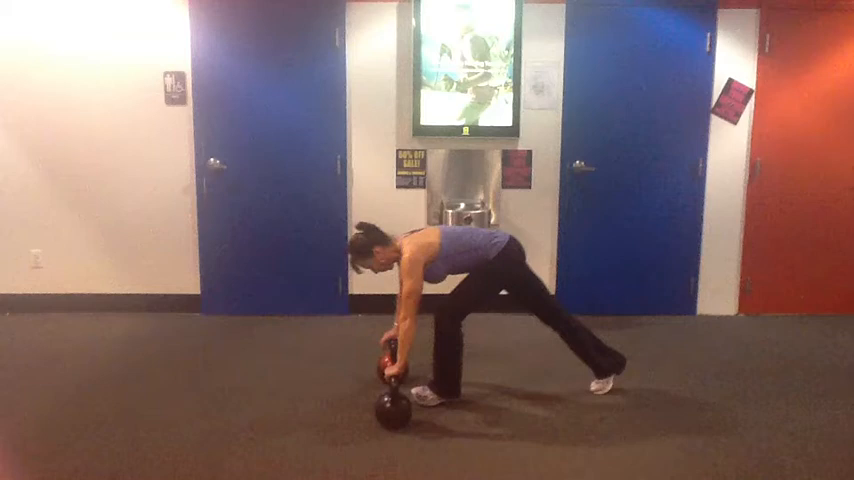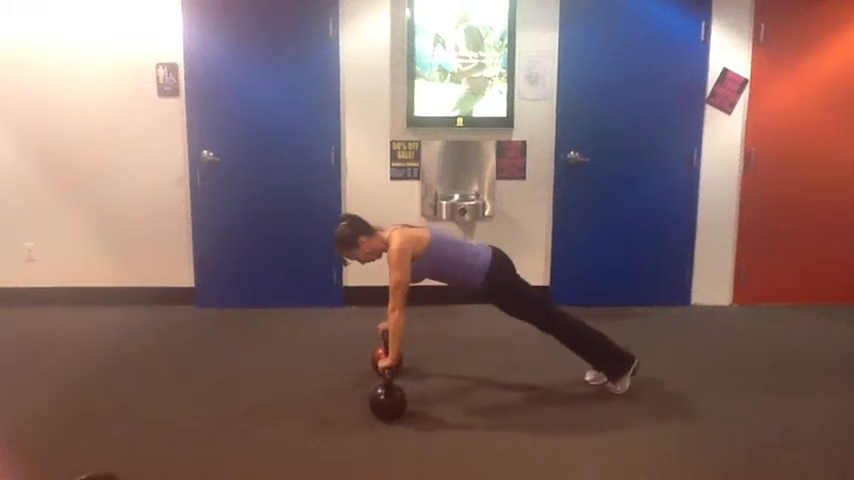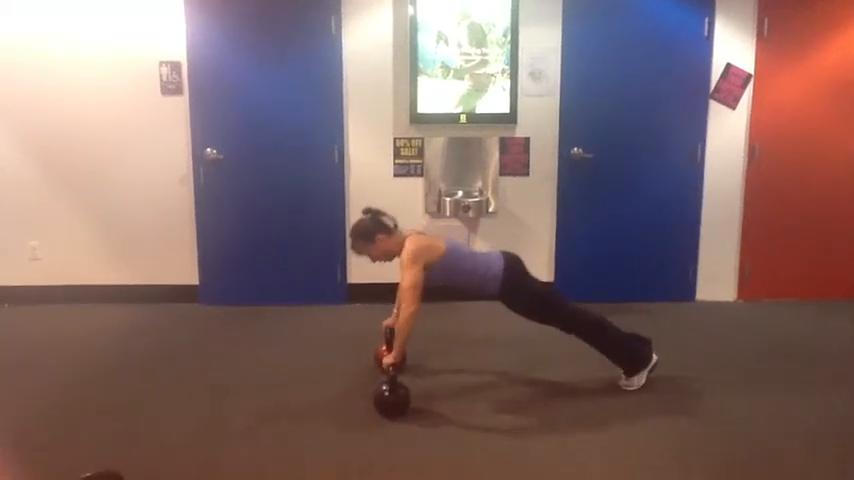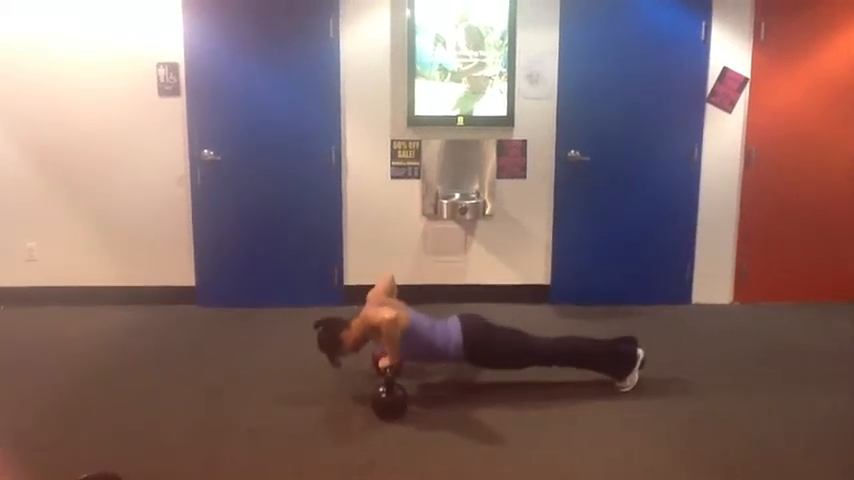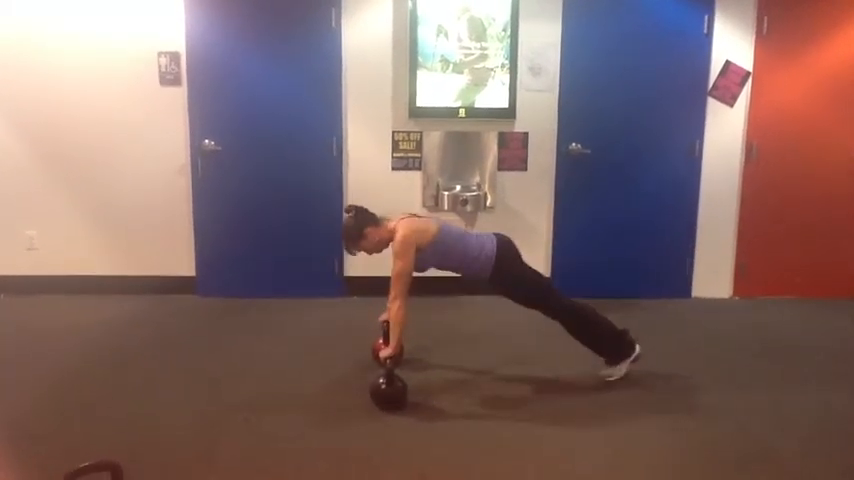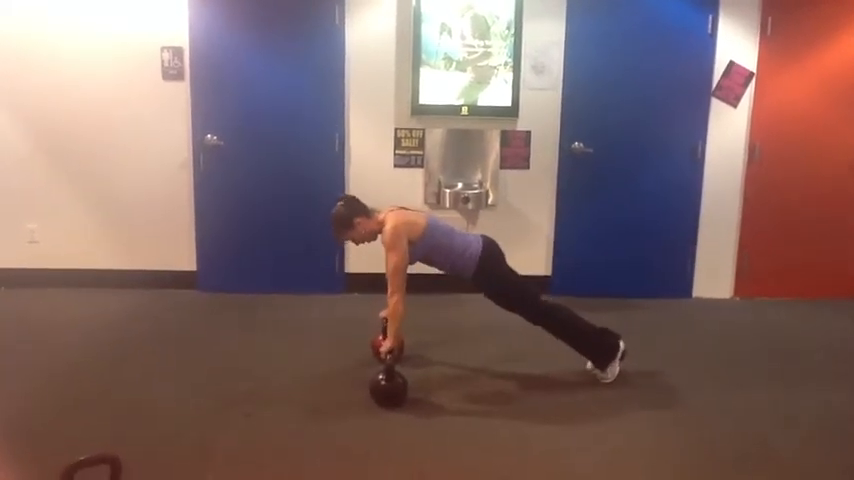
dt=0.7s
person 1, frame 1
left shoulder: (410, 254)
right shoulder: (402, 247)
left elbow: (409, 315)
right elbow: (405, 298)
left wrist: (399, 365)
right wrist: (397, 329)
left hip: (500, 256)
right hip: (505, 252)
left knee: (447, 317)
right knee: (551, 313)
left ankle: (444, 388)
right ankle: (608, 365)
person 1, frame 2
left shoulder: (398, 246)
right shoulder: (394, 237)
left elbow: (397, 306)
left wrist: (392, 357)
right wrist: (392, 323)
left hip: (490, 273)
right hip: (488, 264)
left knee: (547, 318)
right knee: (546, 314)
left ankle: (619, 364)
right ankle: (608, 360)
person 1, frame 3
left shoulder: (411, 252)
right shoulder: (409, 242)
left elbow: (410, 308)
right elbow: (411, 289)
left wrist: (396, 353)
right wrist: (395, 317)
left hip: (505, 277)
right hip: (501, 270)
left knee: (566, 317)
right knee: (565, 315)
left ankle: (638, 359)
right ankle: (636, 349)
person 1, frame 4
left shoulder: (368, 317)
right shoulder: (373, 303)
left elbow: (389, 317)
right elbow: (388, 278)
left wrist: (392, 357)
left hip: (469, 343)
right hip: (464, 330)
left knee: (541, 352)
right knee: (541, 348)
left ankle: (625, 358)
right ankle: (621, 349)
person 1, frame 5
left shoulder: (403, 237)
right shoulder: (401, 226)
left elbow: (399, 297)
left wrist: (393, 347)
right wrist: (392, 312)
left hip: (497, 261)
right hip: (493, 253)
left knee: (554, 304)
right knee: (552, 303)
left ankle: (622, 350)
right ankle: (618, 346)
person 1, frame 6
left shoulder: (392, 230)
right shoulder: (390, 219)
left elbow: (397, 291)
right elbow: (396, 283)
left wrist: (391, 340)
right wrist: (392, 310)
left hip: (481, 263)
right hip: (479, 252)
left knee: (535, 309)
right knee: (534, 307)
left ankle: (607, 351)
right ankle: (605, 344)
